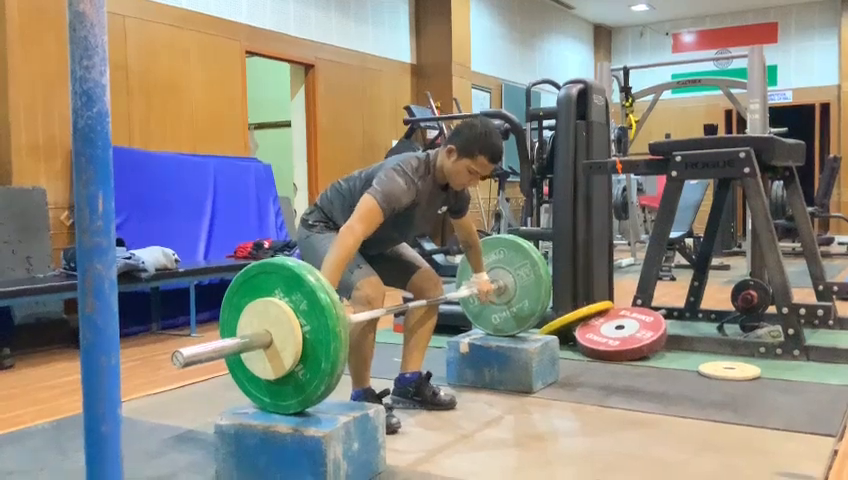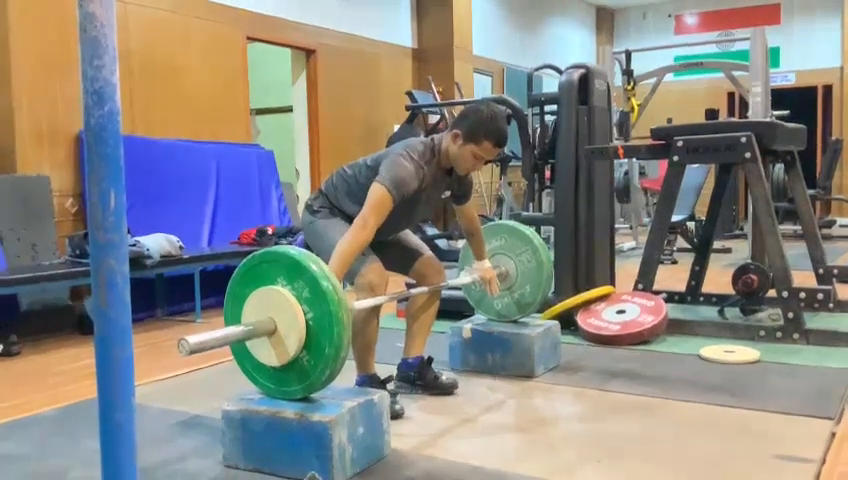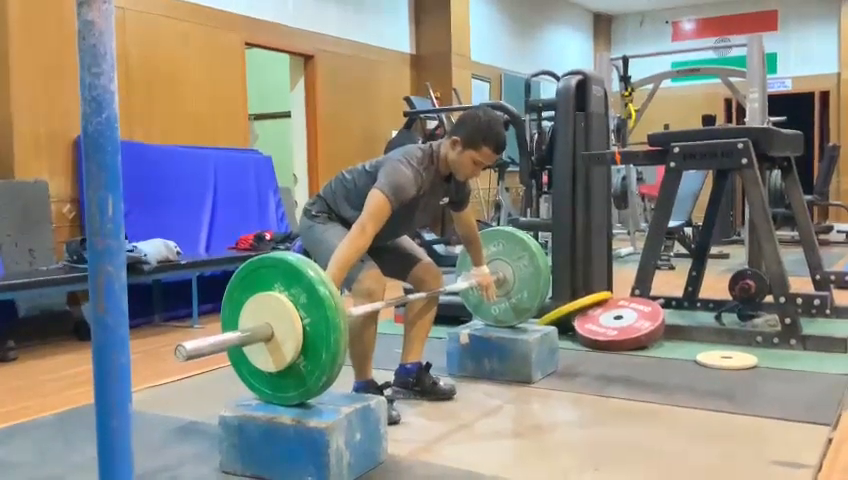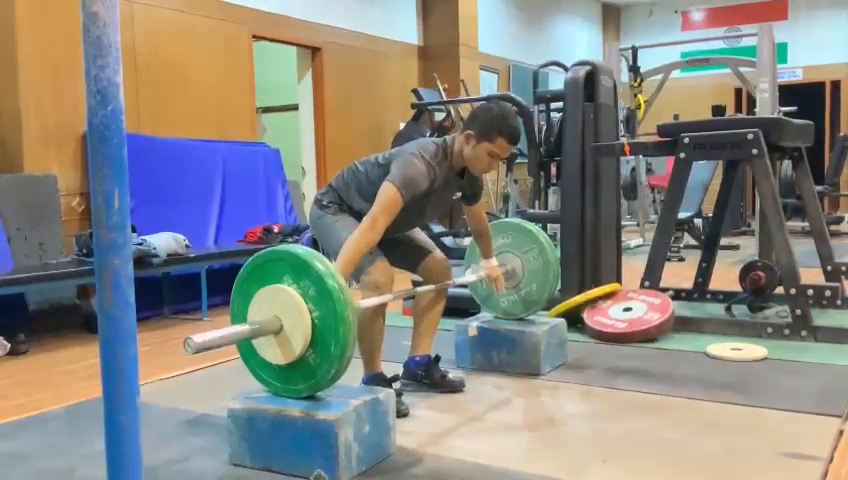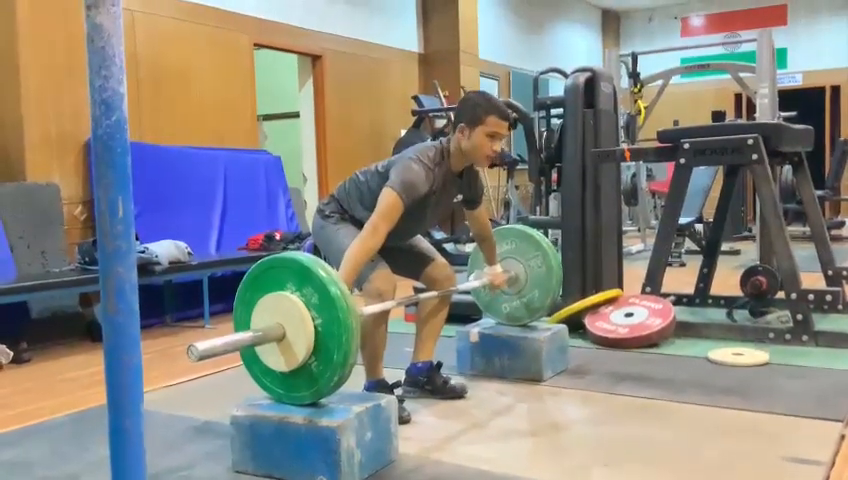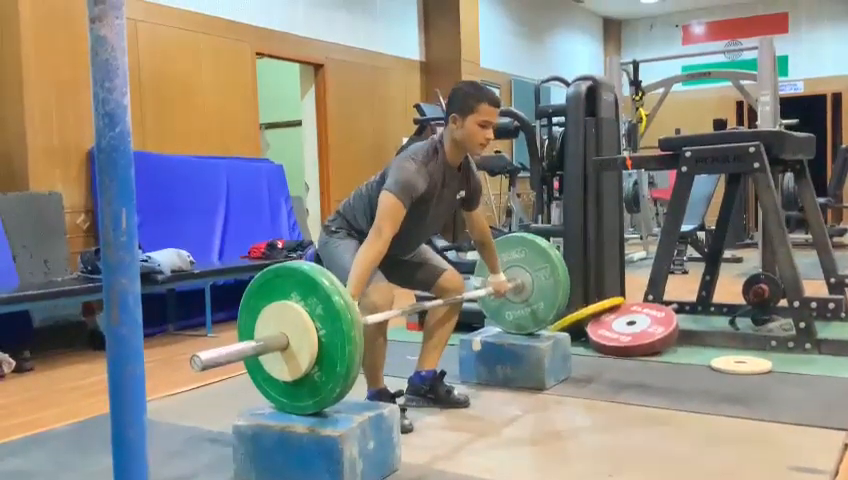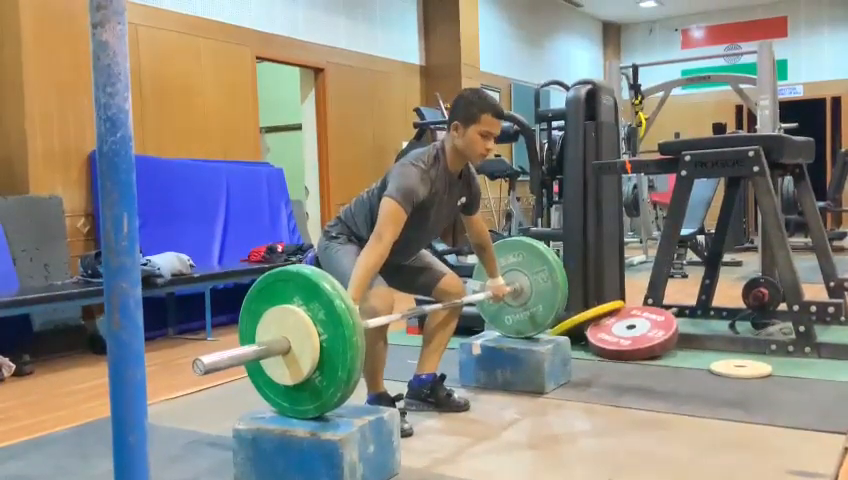
dt=0.7s
person 1, frame 1
left shoulder: (455, 189)
right shoulder: (403, 177)
left elbow: (468, 235)
right elbow: (351, 233)
left wrist: (480, 277)
left hip: (375, 237)
right hip: (324, 229)
left knee: (430, 286)
right knee: (370, 292)
left ankle: (409, 383)
right ankle: (362, 397)
person 1, frame 2
left shoulder: (459, 174)
right shoulder: (409, 163)
left elbow: (470, 223)
right elbow: (364, 224)
left wrist: (482, 264)
left hip: (379, 221)
right hip: (328, 214)
left knee: (432, 272)
right knee: (373, 279)
left ankle: (411, 369)
right ankle: (367, 383)
person 1, frame 3
left shoulder: (457, 181)
right shoulder: (407, 169)
left elbow: (468, 231)
right elbow: (362, 230)
left wrist: (480, 270)
left hip: (378, 228)
right hip: (326, 220)
left knee: (429, 278)
right knee: (370, 285)
left ankle: (409, 374)
right ankle: (364, 389)
person 1, frame 4
left shoulder: (470, 175)
right shoulder: (420, 163)
left elbow: (479, 223)
right elbow: (372, 224)
left wrist: (490, 262)
left hip: (386, 217)
right hip: (337, 210)
left knee: (439, 269)
right knee: (379, 277)
left ankle: (418, 367)
right ankle: (373, 381)
person 1, frame 5
left shoulder: (469, 177)
right shoulder: (419, 167)
left elbow: (482, 230)
right elbow: (374, 230)
left wrist: (494, 268)
left hip: (391, 228)
right hip: (339, 219)
left knee: (443, 277)
right knee: (381, 286)
left ankle: (420, 373)
right ankle: (375, 388)
person 1, frame 6
left shoulder: (467, 174)
right shoulder: (415, 167)
left elbow: (480, 233)
right elbow: (379, 236)
left wrist: (497, 276)
right wrist: (348, 302)
left hip: (400, 245)
right hip: (347, 236)
left knee: (452, 286)
right knee: (378, 299)
left ankle: (424, 382)
right ankle: (378, 398)
person 1, frame 7
left shoulder: (467, 180)
right shoulder: (416, 173)
left elbow: (479, 237)
right elbow: (379, 241)
left wrist: (495, 279)
right wrist: (349, 305)
left hip: (399, 248)
right hip: (346, 241)
left knee: (452, 289)
right knee: (378, 304)
left ankle: (423, 386)
right ankle: (378, 401)
